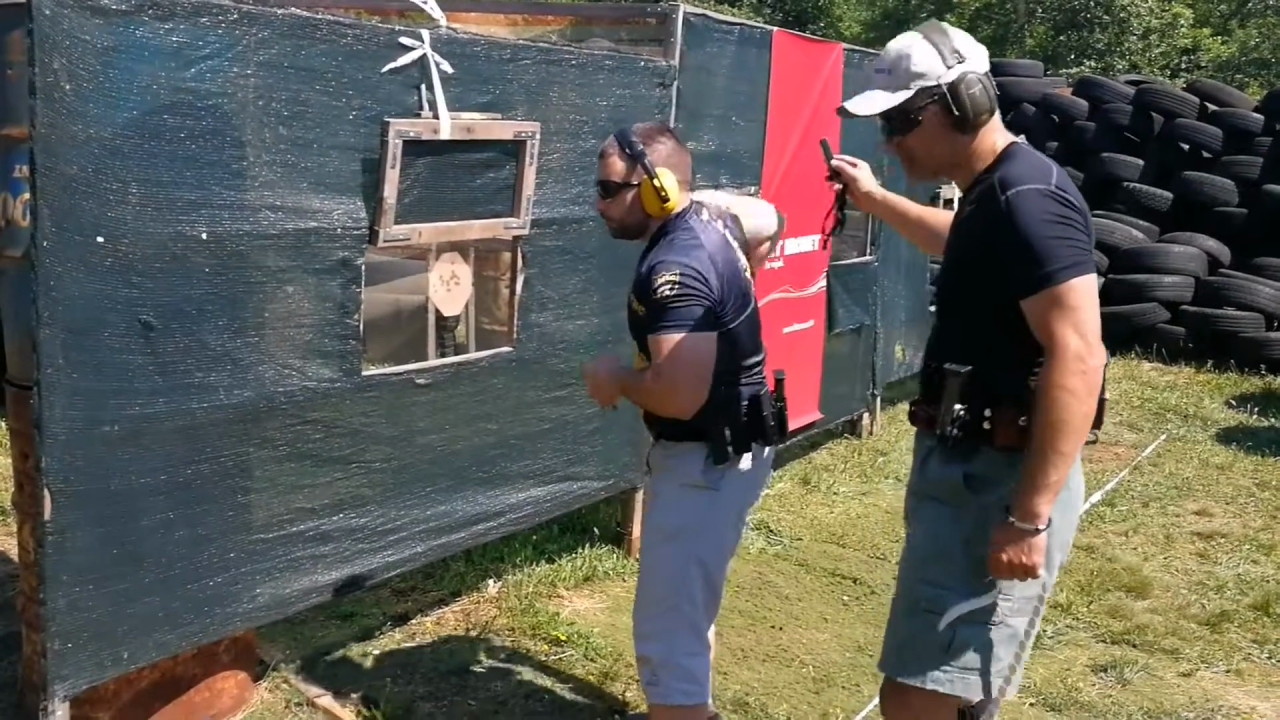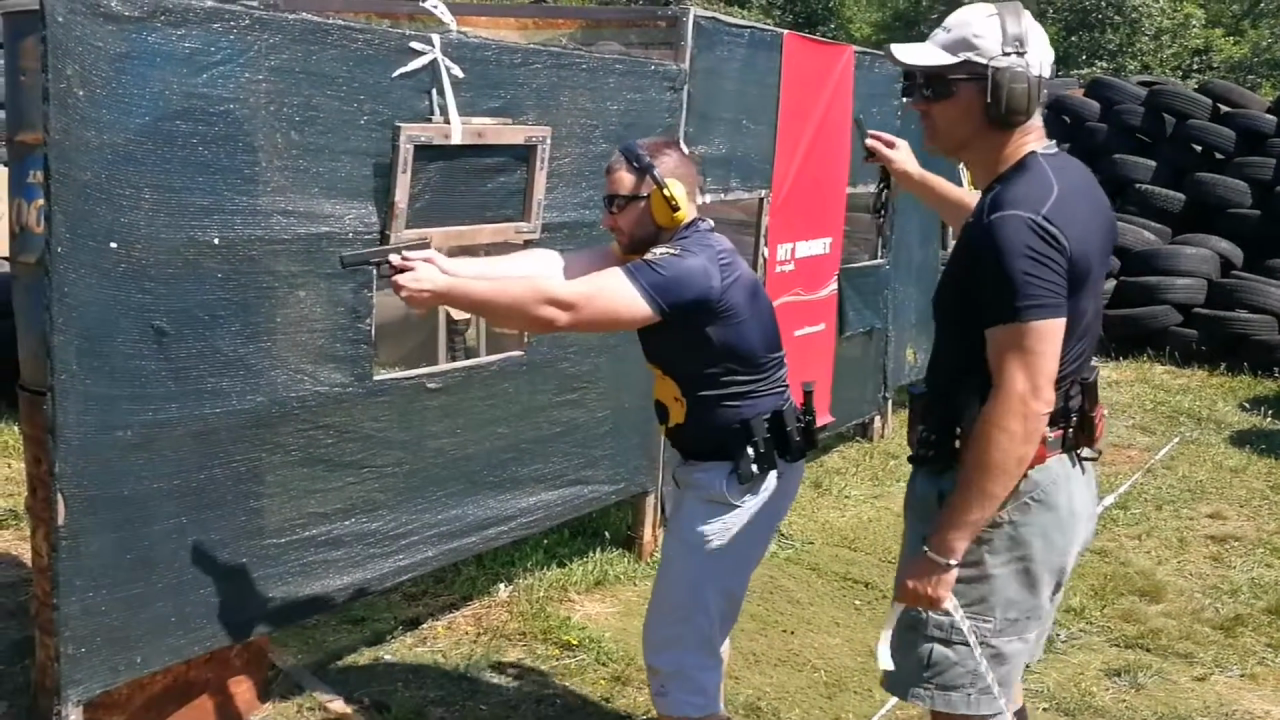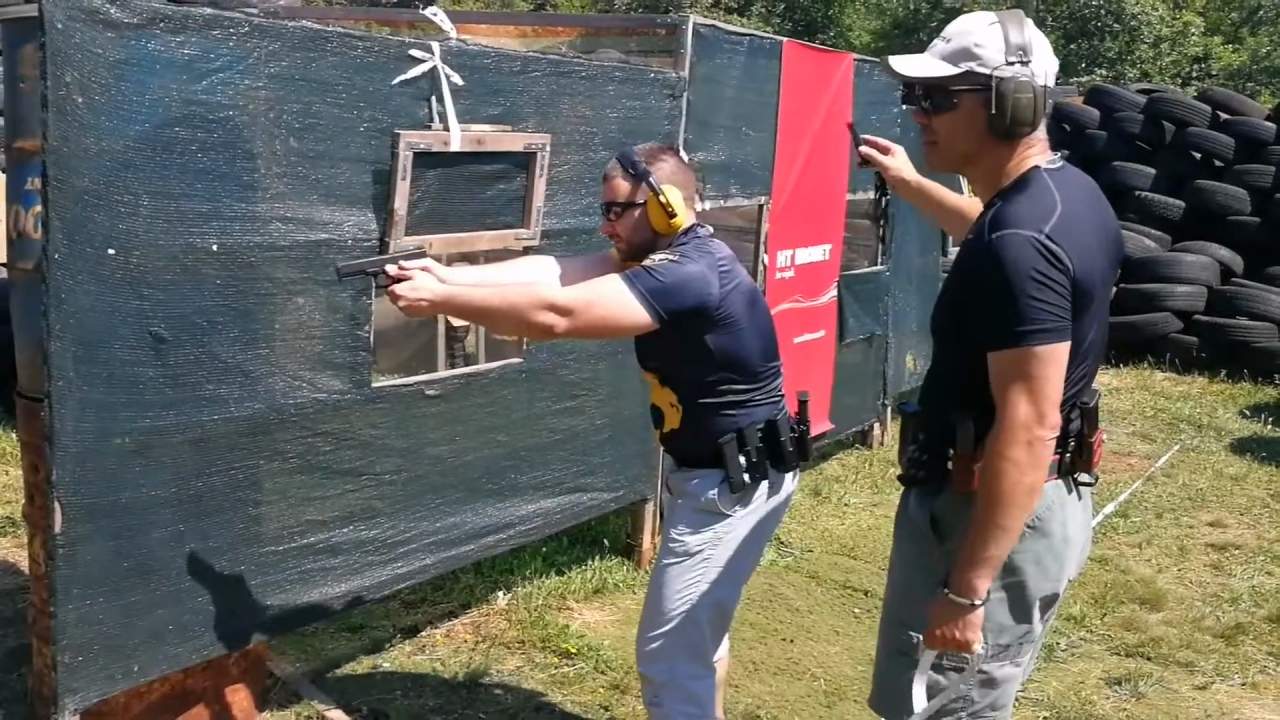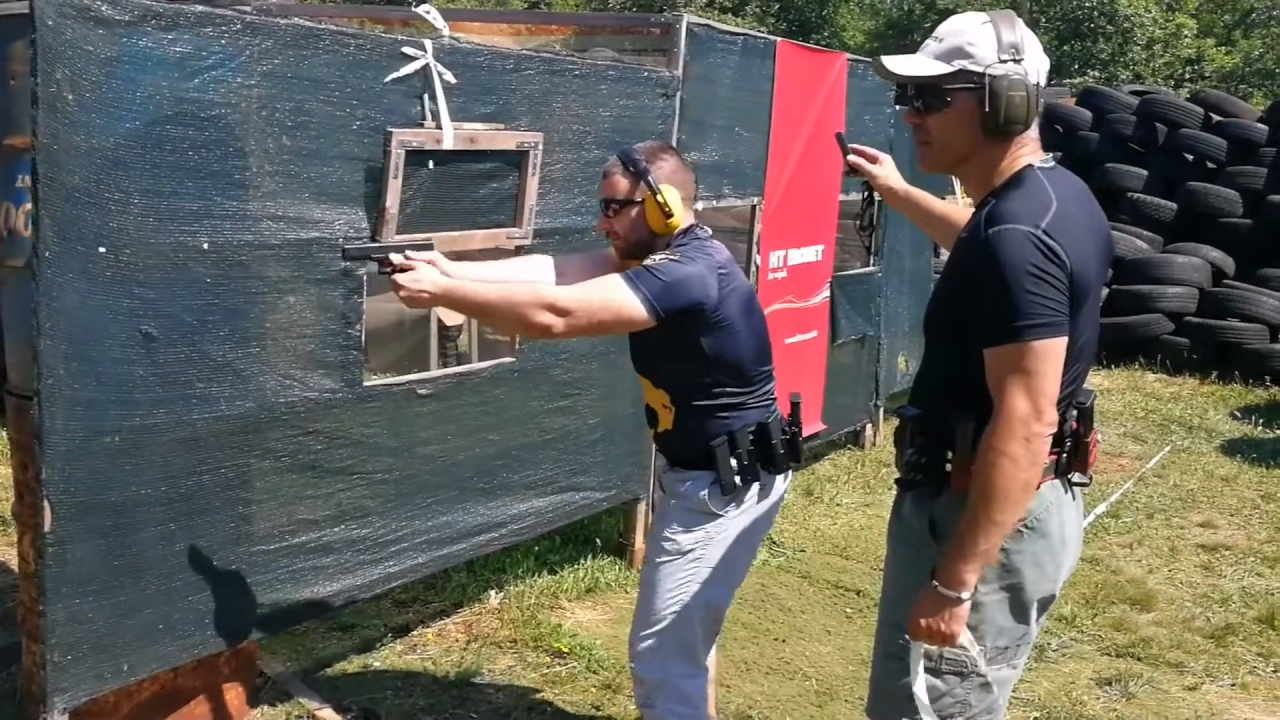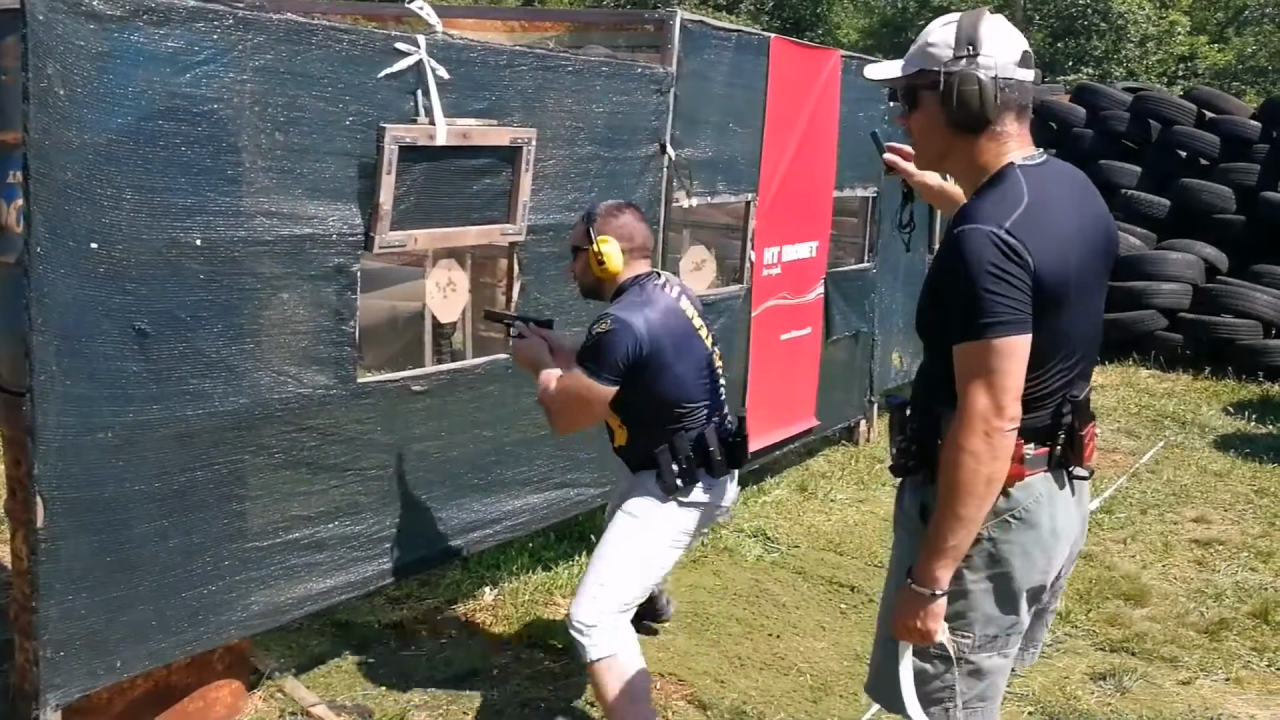
dt=0.5s
person 1, frame 1
left shoulder: (1027, 200)
right shoulder: (995, 191)
left elbow: (1078, 361)
left wrist: (1029, 516)
right wrist: (876, 200)
left hip: (998, 479)
right hip: (968, 466)
person 1, frame 2
left shoulder: (1018, 219)
right shoulder: (1062, 178)
left elbow: (1022, 401)
left wrist: (941, 547)
right wrist: (916, 180)
left hip: (1004, 495)
right hip: (1044, 479)
person 1, frame 3
left shoulder: (1020, 241)
right shoulder: (1070, 192)
left elbow: (1028, 428)
left wrist: (965, 588)
right wrist: (912, 186)
left hip: (995, 510)
right hip: (1045, 501)
person 1, frame 4
left shoulder: (1019, 233)
right shoulder: (1058, 192)
left elbow: (1025, 424)
left wrist: (952, 581)
right wrist: (899, 195)
left hip: (989, 515)
right hip: (1029, 502)
person 1, frame 5
left shoulder: (984, 239)
right shoulder: (1070, 187)
left elbow: (990, 420)
left wrist: (929, 578)
right wrist: (937, 188)
left hip: (990, 506)
right hip: (1053, 491)
person 2, frame 1
left shoulder: (677, 265)
right shoulder: (703, 224)
left elbow: (678, 394)
left wrist: (616, 379)
left hip: (709, 458)
right hip: (712, 449)
left knee: (667, 628)
right knee: (685, 602)
person 2, frame 2
left shoulder: (689, 267)
right shoulder: (665, 249)
left elbow: (559, 308)
right elbow: (556, 266)
left wrist: (442, 291)
right wrist: (448, 267)
left hip: (742, 473)
right hip: (711, 462)
left knee: (677, 640)
right knee: (699, 610)
person 2, frame 3
left shoulder: (688, 273)
right shoulder: (665, 256)
left elbow: (557, 314)
right elbow: (555, 272)
left wrist: (440, 299)
right wrist: (447, 275)
left hip: (735, 483)
right hip: (709, 471)
left knee: (669, 651)
right knee: (698, 618)
person 2, frame 4
left shoulder: (686, 273)
right shoulder: (662, 255)
left elbow: (557, 313)
right elbow: (556, 275)
left wrist: (445, 292)
right wrist: (449, 269)
left hip: (726, 487)
right hip: (696, 472)
left knee: (659, 653)
right knee: (678, 616)
person 2, frame 5
left shoulder: (621, 324)
right shoulder: (665, 291)
left elbow: (565, 417)
left wrist: (543, 367)
right wrist: (566, 354)
left hip: (678, 491)
right hip: (693, 471)
left knee: (595, 619)
right knee: (623, 520)
right ankle: (649, 596)
